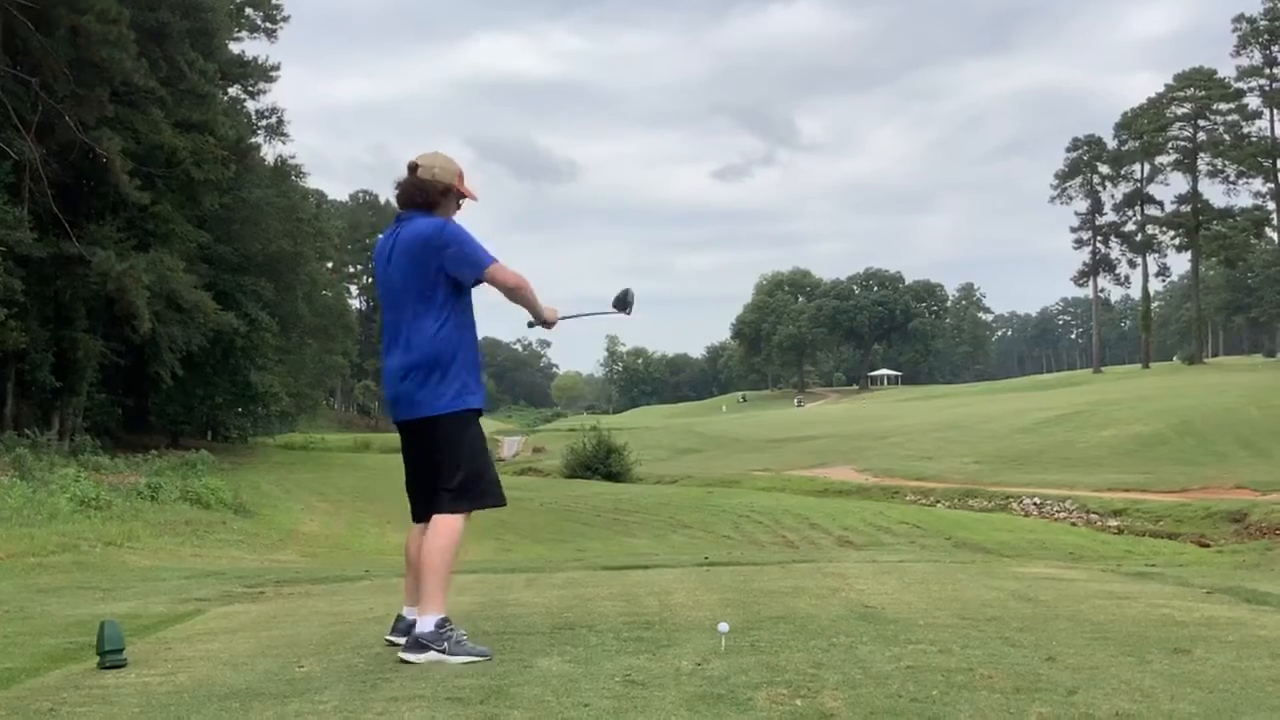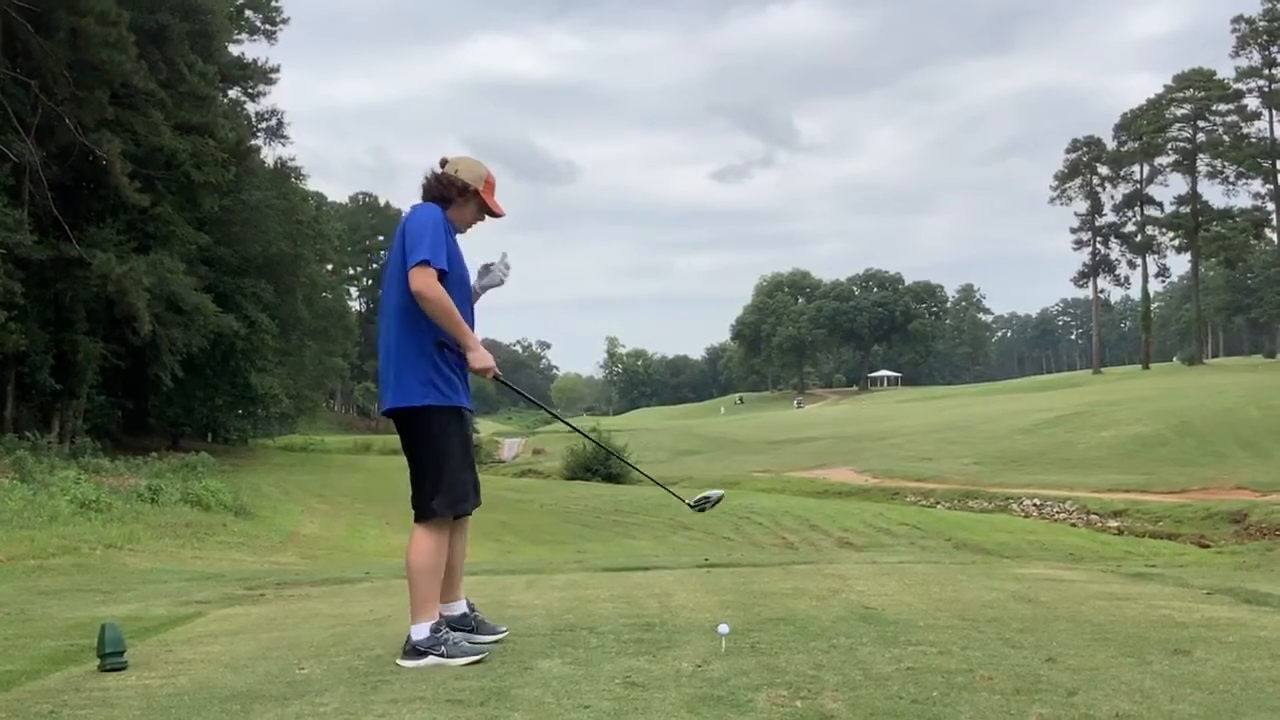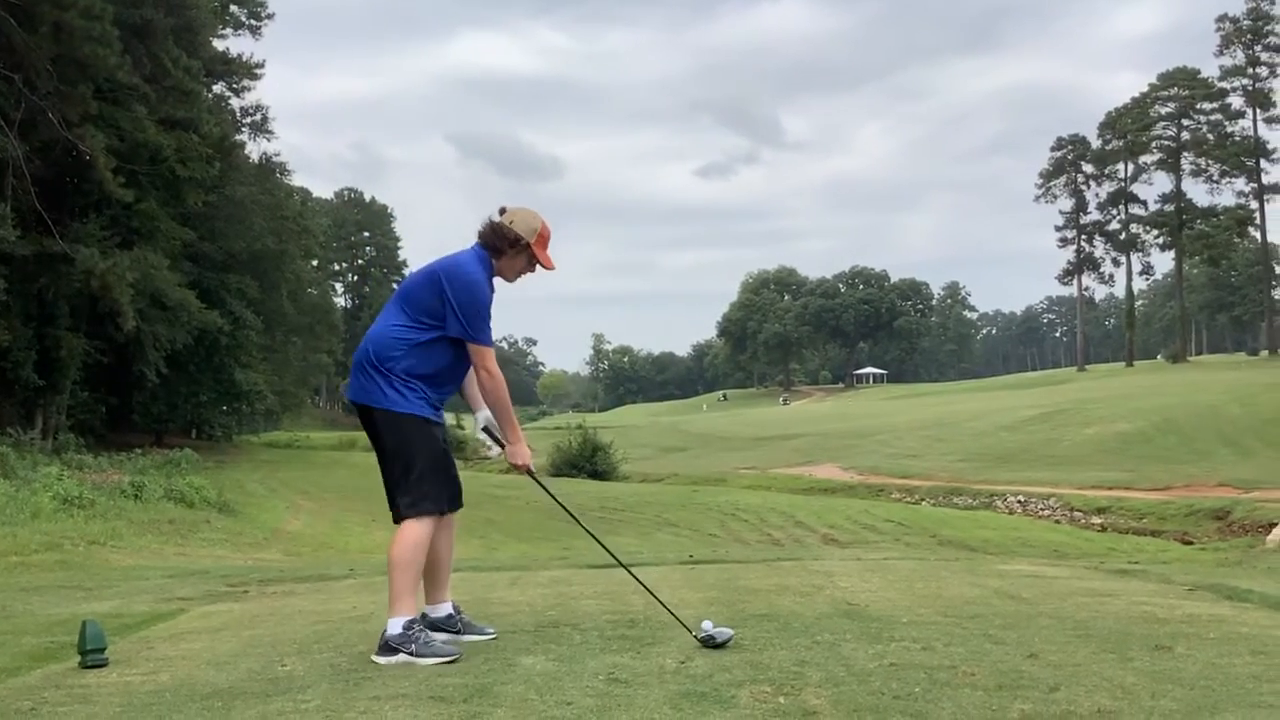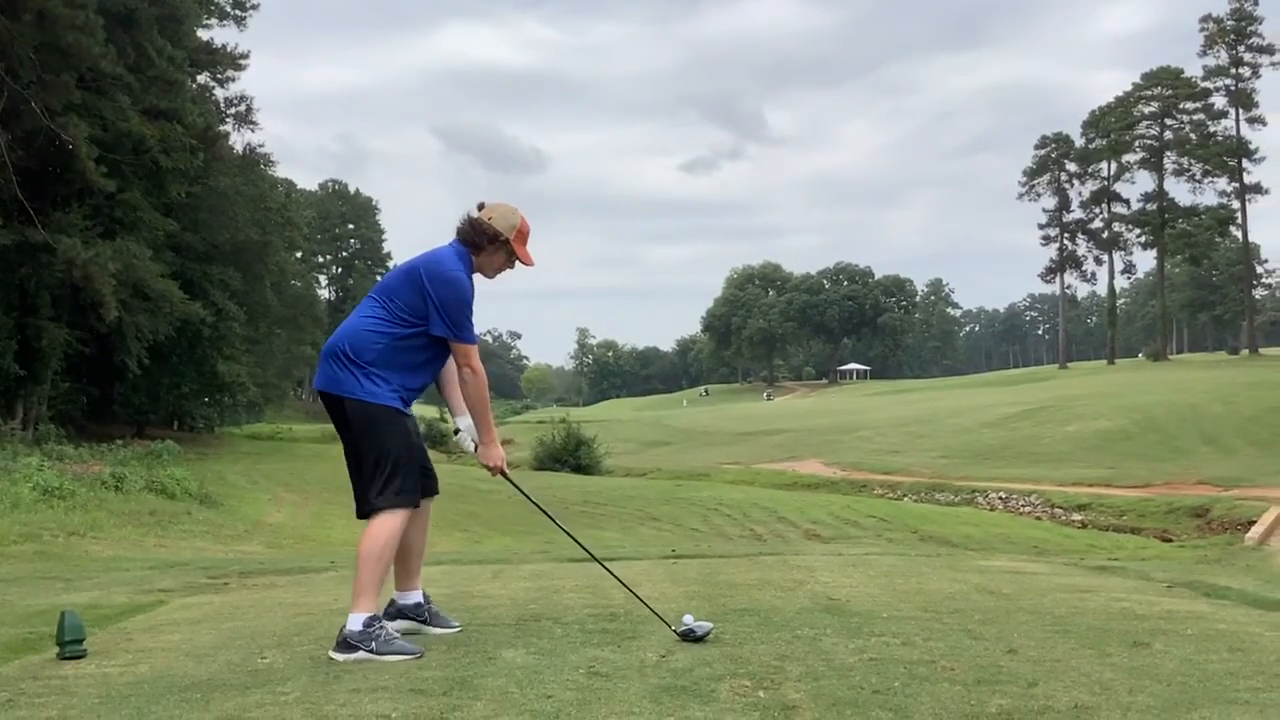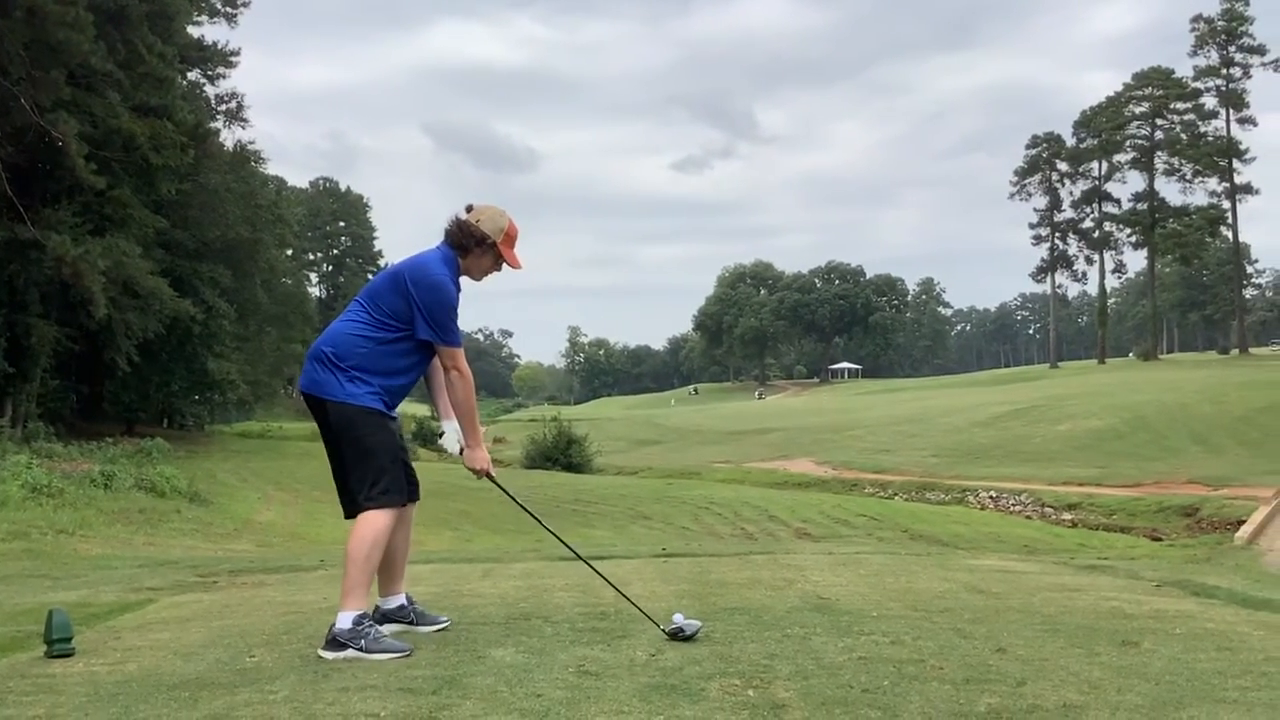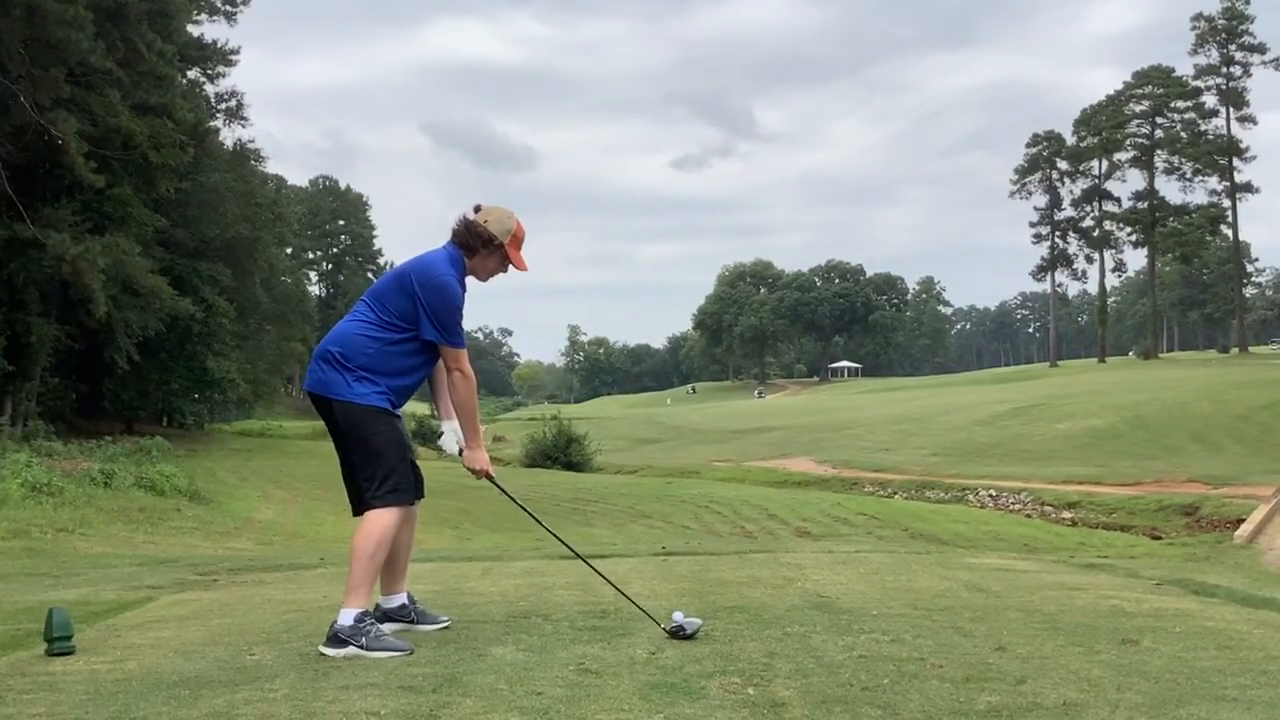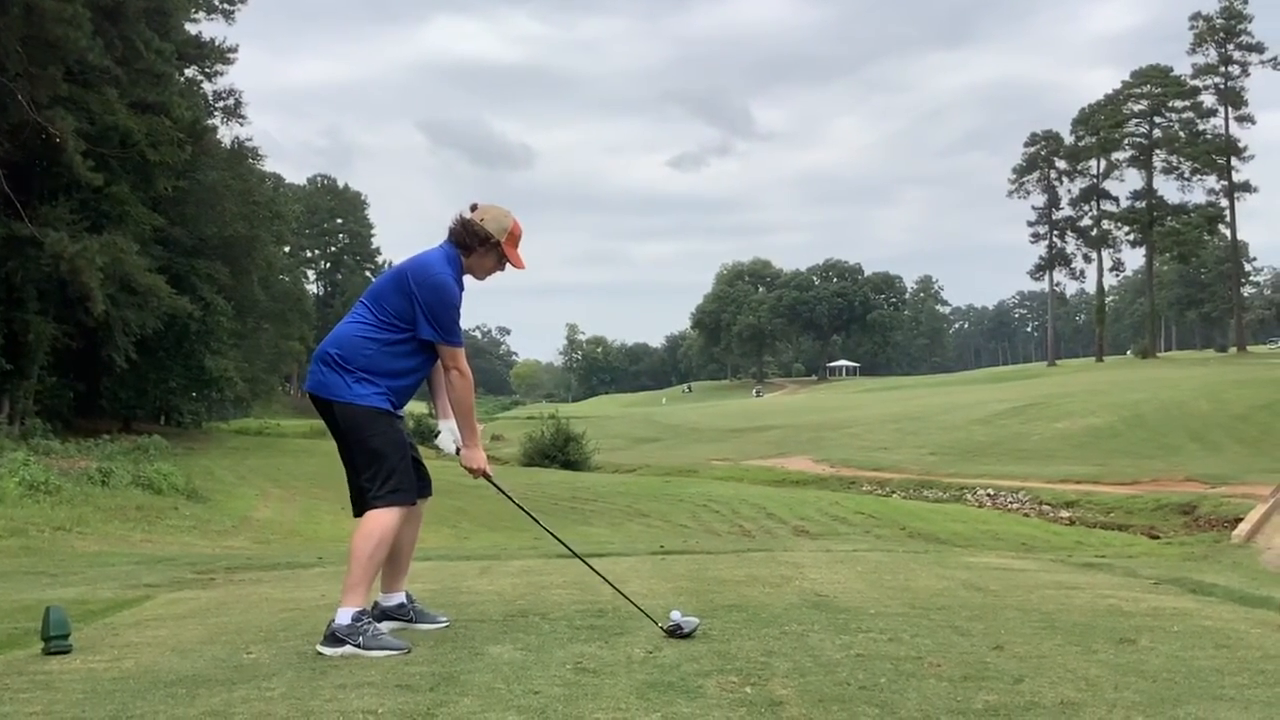
dt=0.7s
person 1, frame 1
left shoulder: (386, 243)
right shoulder: (438, 232)
right elbow: (504, 279)
left wrist: (461, 259)
right wrist: (541, 310)
left hip: (408, 391)
right hip: (444, 388)
left knee: (428, 509)
right knee: (452, 504)
left ankle: (411, 616)
right ankle: (430, 629)
person 1, frame 2
left shoulder: (432, 228)
right shoulder: (426, 217)
right elbow: (423, 286)
left wrist: (480, 286)
right wrist: (472, 348)
left hip: (439, 387)
right hip: (427, 388)
left knee: (457, 505)
right knee: (437, 511)
left ankle: (453, 610)
right ankle: (423, 636)
person 1, frame 3
left shoulder: (468, 272)
right shoulder: (467, 277)
left elbow: (464, 359)
right elbow: (487, 369)
left wrist: (482, 414)
right wrist: (515, 439)
left hip: (405, 391)
right hip: (392, 390)
left knee: (443, 504)
right knee: (419, 508)
left ankle: (440, 613)
right ankle: (399, 631)
person 1, frame 4
left shoulder: (447, 268)
right shoulder: (449, 274)
left elbow: (445, 357)
right elbow: (470, 367)
left wrist: (463, 421)
right wrist: (489, 440)
left hip: (372, 383)
right hip: (362, 382)
left knee: (418, 492)
right knee: (395, 499)
left ankle: (407, 601)
right ankle: (358, 628)
person 1, frame 5
left shoulder: (435, 270)
right shoulder: (433, 278)
left elbow: (434, 360)
right elbow: (456, 369)
left wrist: (449, 424)
right wrist: (475, 443)
left hip: (354, 386)
right hip: (345, 385)
left knee: (402, 494)
right knee: (381, 499)
left ankle: (393, 605)
right ankle: (348, 627)
person 1, frame 6
left shoulder: (440, 270)
right shoulder: (441, 279)
left elbow: (438, 361)
right elbow: (459, 370)
left wrist: (450, 425)
right wrist: (474, 444)
left hip: (353, 385)
right hip: (350, 384)
left knee: (407, 492)
right knee: (388, 497)
left ankle: (394, 604)
right ankle: (349, 624)
person 1, frame 7
left shoulder: (437, 270)
right shoulder: (437, 278)
left elbow: (436, 360)
right elbow: (456, 369)
left wrist: (447, 424)
right wrist: (471, 443)
left hip: (357, 386)
right hip: (350, 385)
left knee: (413, 491)
right knee: (390, 497)
left ankle: (392, 602)
right ankle: (346, 623)
